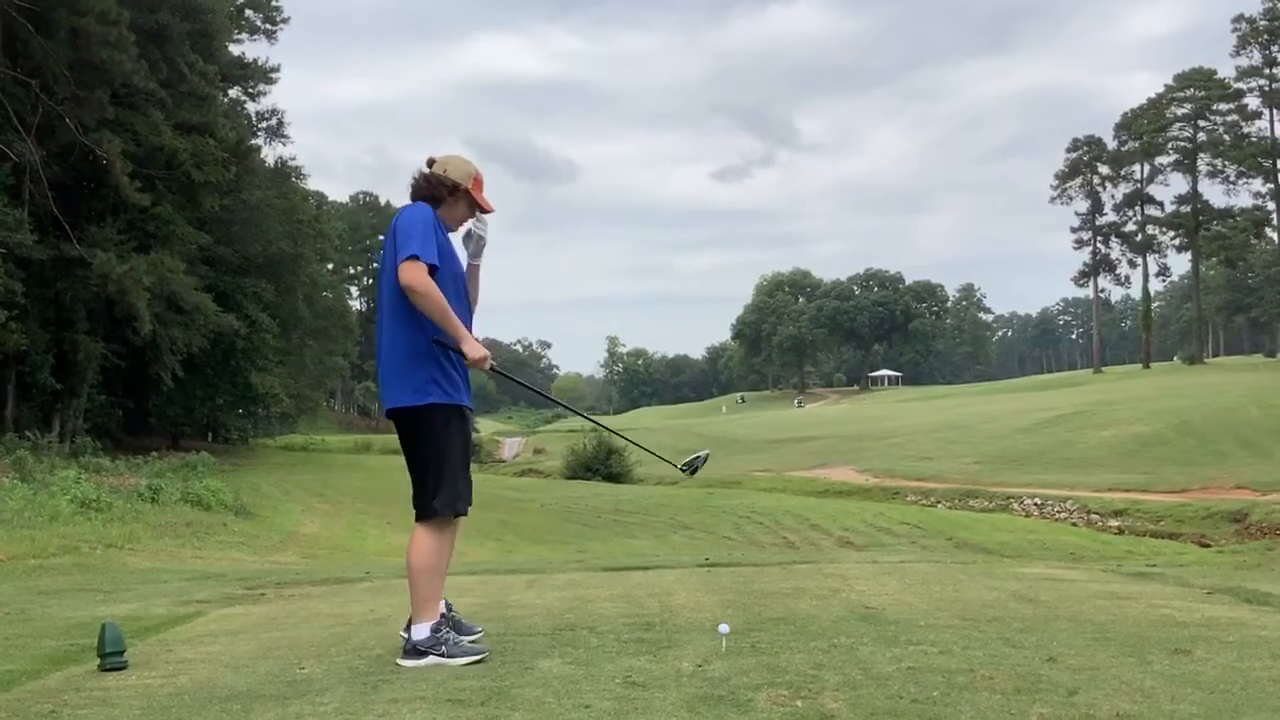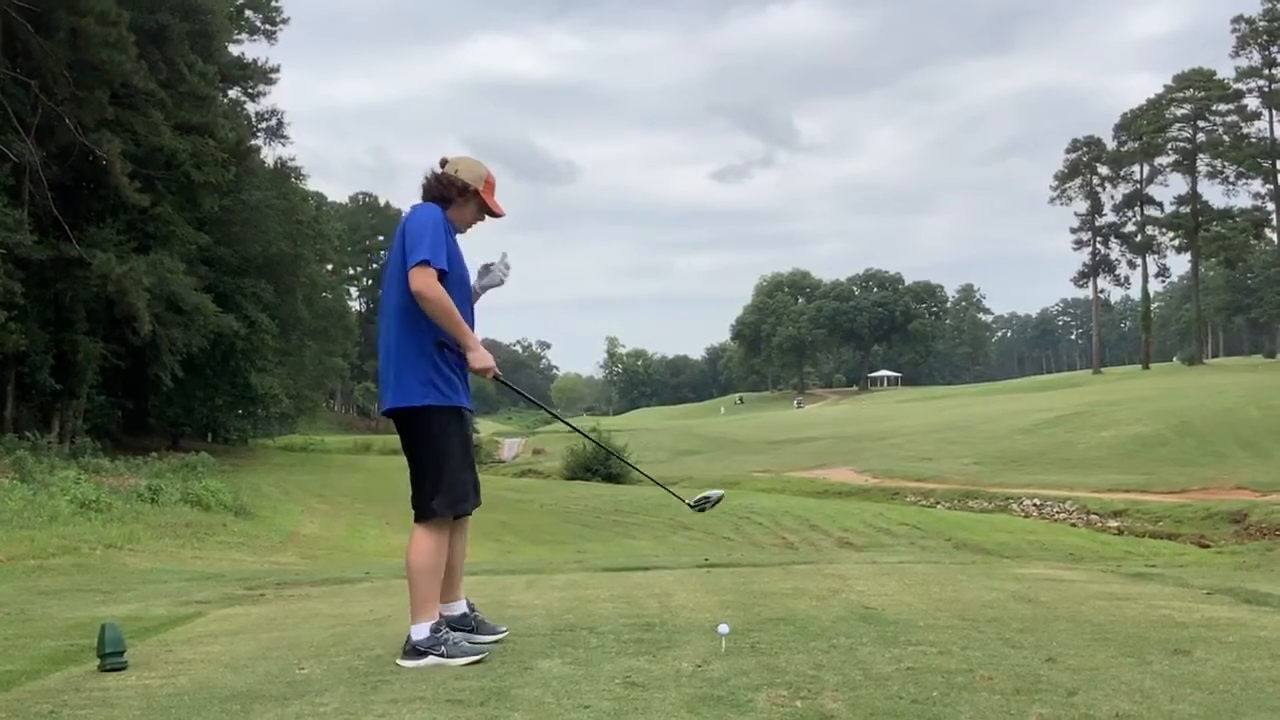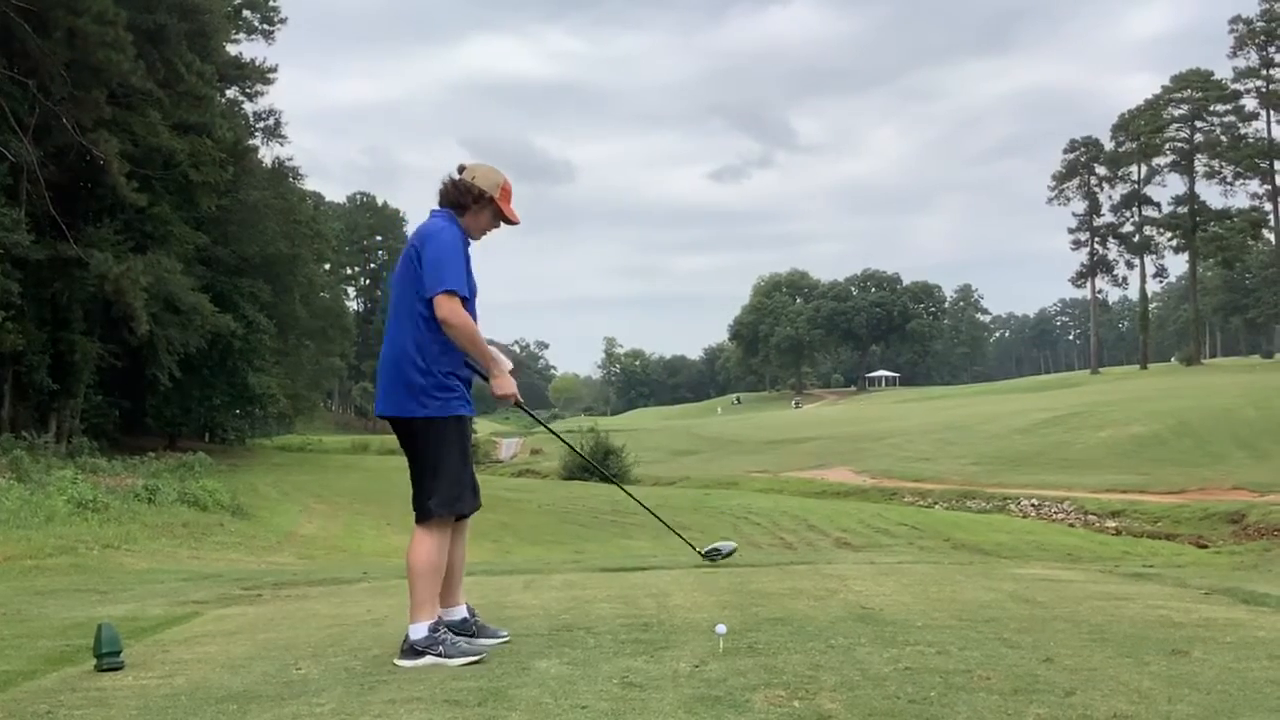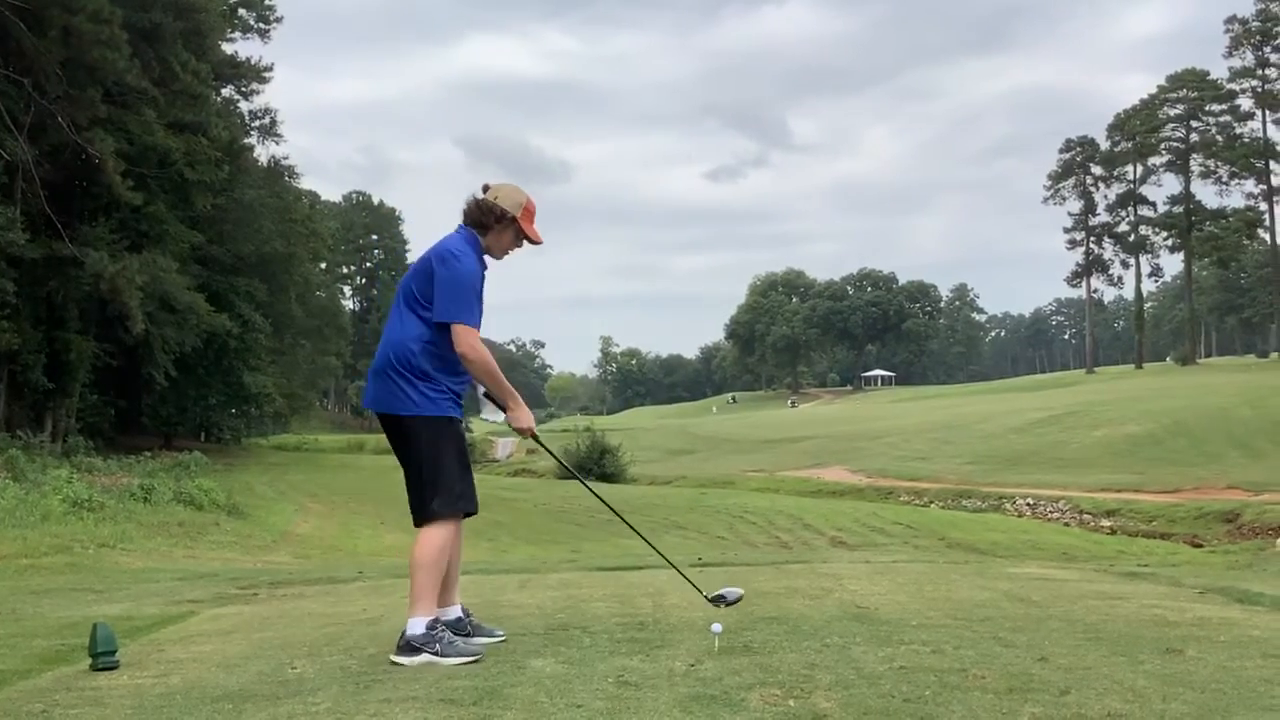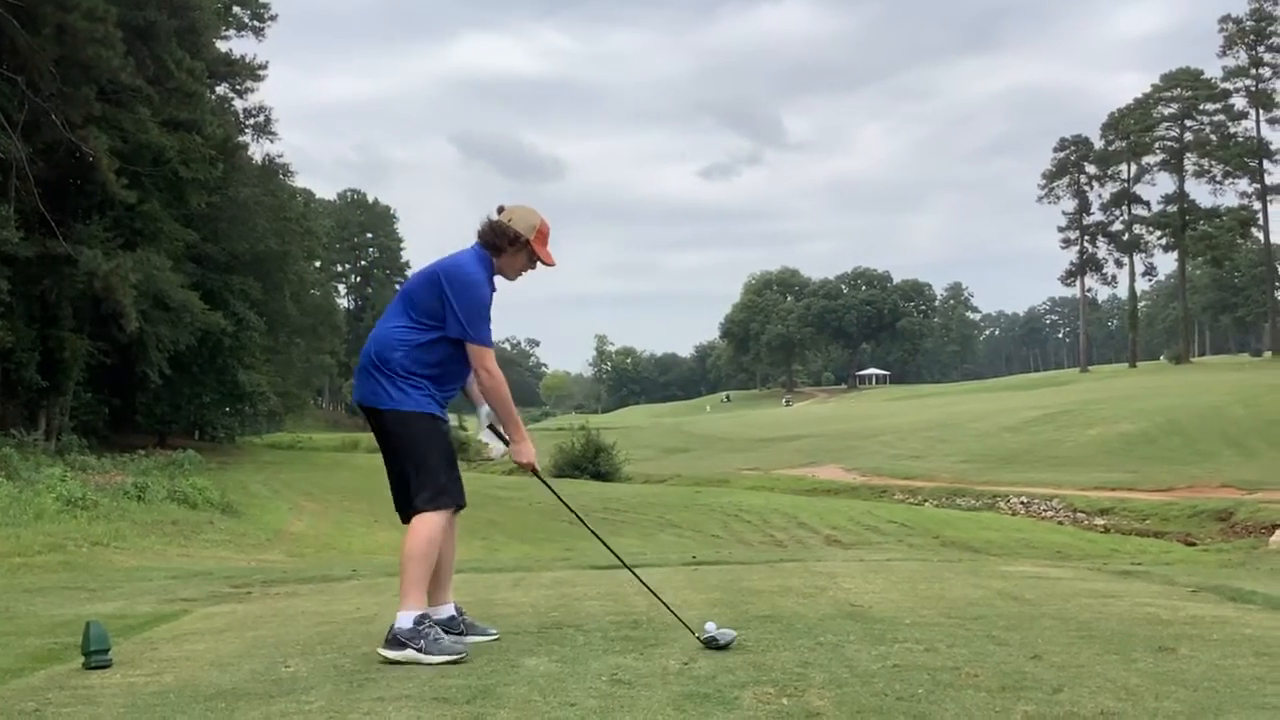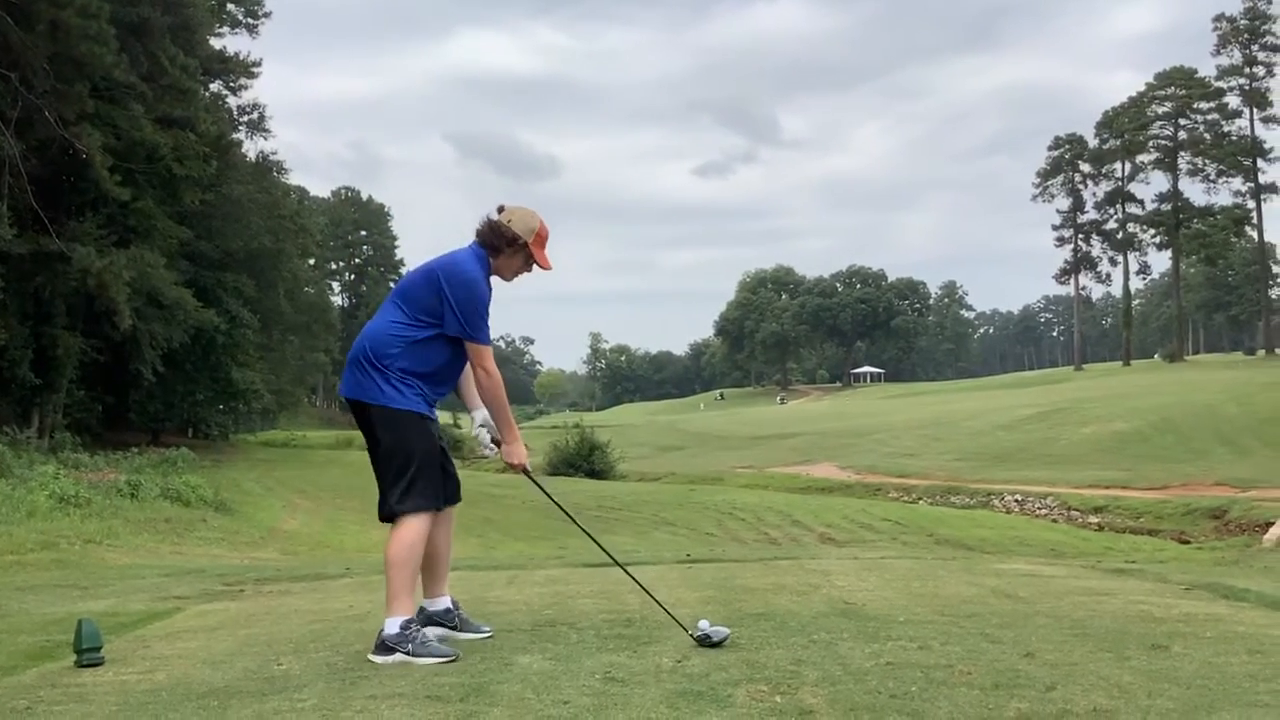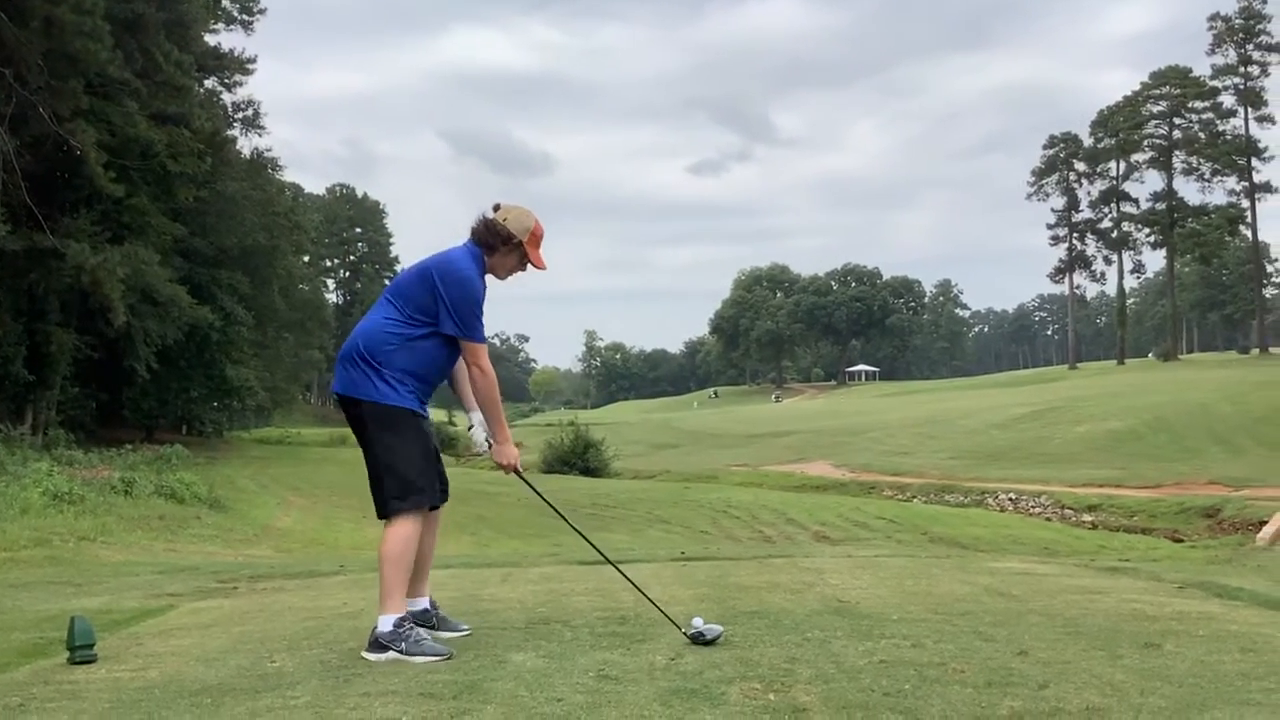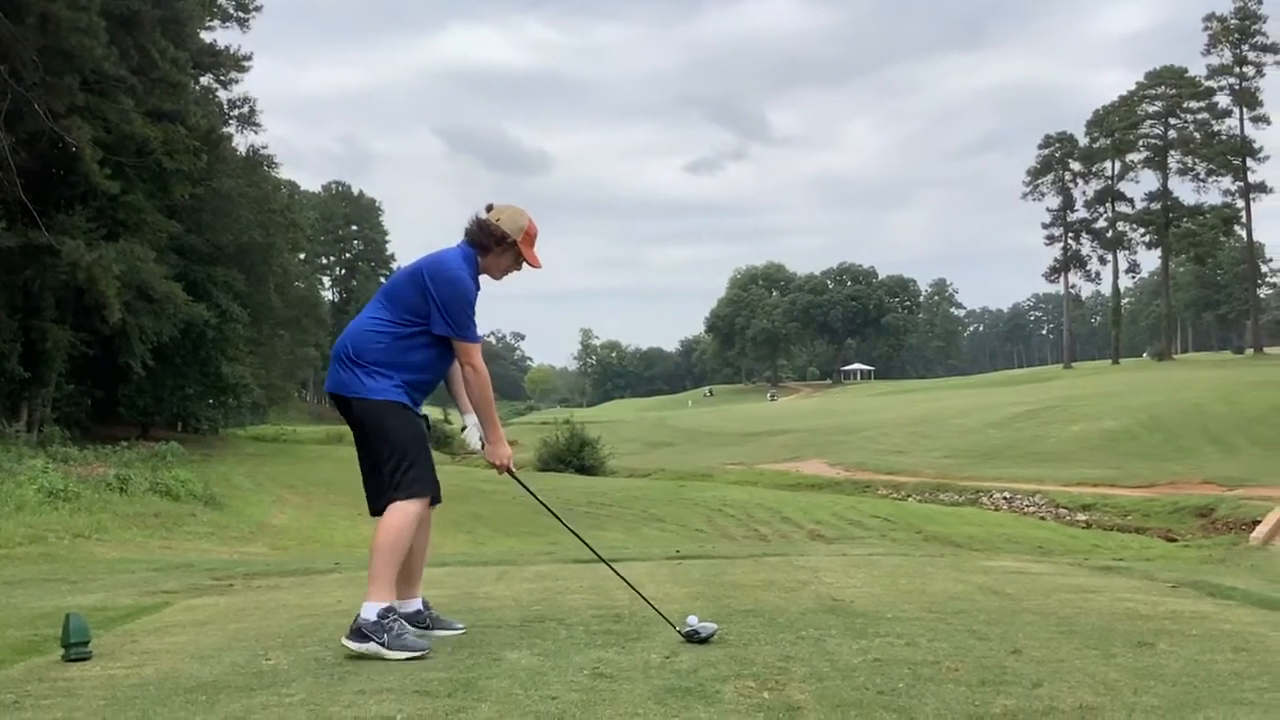
dt=0.2s
person 1, frame 1
left shoulder: (428, 232)
right shoulder: (416, 216)
left elbow: (460, 306)
right elbow: (414, 279)
left wrist: (474, 259)
right wrist: (466, 340)
left hip: (437, 385)
right hip: (426, 386)
left knee: (447, 506)
right knee: (436, 510)
left ankle: (433, 610)
right ankle: (423, 636)
person 1, frame 2
left shoulder: (432, 228)
right shoulder: (426, 217)
right elbow: (423, 286)
left wrist: (480, 286)
right wrist: (472, 348)
left hip: (439, 387)
right hip: (427, 388)
left knee: (457, 505)
right knee: (437, 511)
left ankle: (453, 610)
right ankle: (423, 636)
person 1, frame 3
left shoulder: (440, 235)
right shoulder: (442, 233)
right elbow: (448, 313)
left wrist: (484, 354)
right wrist: (494, 370)
left hip: (435, 390)
right hip: (428, 393)
left knee: (459, 508)
right knee: (437, 512)
left ankle: (453, 615)
right ankle: (422, 636)
person 1, frame 4
left shoulder: (458, 254)
right shoulder: (459, 258)
right elbow: (467, 347)
left wrist: (490, 390)
right wrist: (514, 403)
left hip: (422, 393)
right hip: (416, 395)
left knee: (453, 508)
right knee: (441, 511)
left ankle: (448, 615)
right ankle: (419, 633)
person 1, frame 5
left shoulder: (470, 271)
right shoulder: (468, 276)
left elbow: (466, 361)
right elbow: (485, 369)
left wrist: (486, 412)
right wrist: (518, 436)
left hip: (410, 391)
right hip: (398, 391)
left knee: (444, 505)
right knee: (433, 504)
left ankle: (442, 613)
right ankle: (407, 626)
person 1, frame 6
left shoulder: (465, 270)
right shoulder: (466, 275)
left elbow: (460, 357)
right elbow: (485, 368)
left wrist: (478, 413)
right wrist: (511, 438)
left hip: (401, 389)
right hip: (388, 387)
left knee: (441, 499)
right knee: (415, 505)
left ankle: (438, 607)
right ankle: (396, 631)
person 1, frame 7
left shoulder: (460, 268)
right shoulder: (461, 273)
left elbow: (456, 358)
right elbow: (479, 366)
left wrist: (476, 418)
right wrist: (502, 438)
left hip: (389, 386)
right hip: (378, 383)
left knee: (429, 499)
right knee: (409, 502)
left ankle: (416, 608)
right ankle: (389, 629)
person 1, frame 8
left shoulder: (455, 270)
right shoulder: (452, 274)
left elbow: (453, 360)
right elbow: (473, 366)
left wrist: (471, 421)
right wrist: (495, 438)
left hip: (384, 384)
right hip: (369, 380)
left knee: (420, 496)
right knee: (410, 493)
left ankle: (408, 607)
right ankle: (374, 617)
